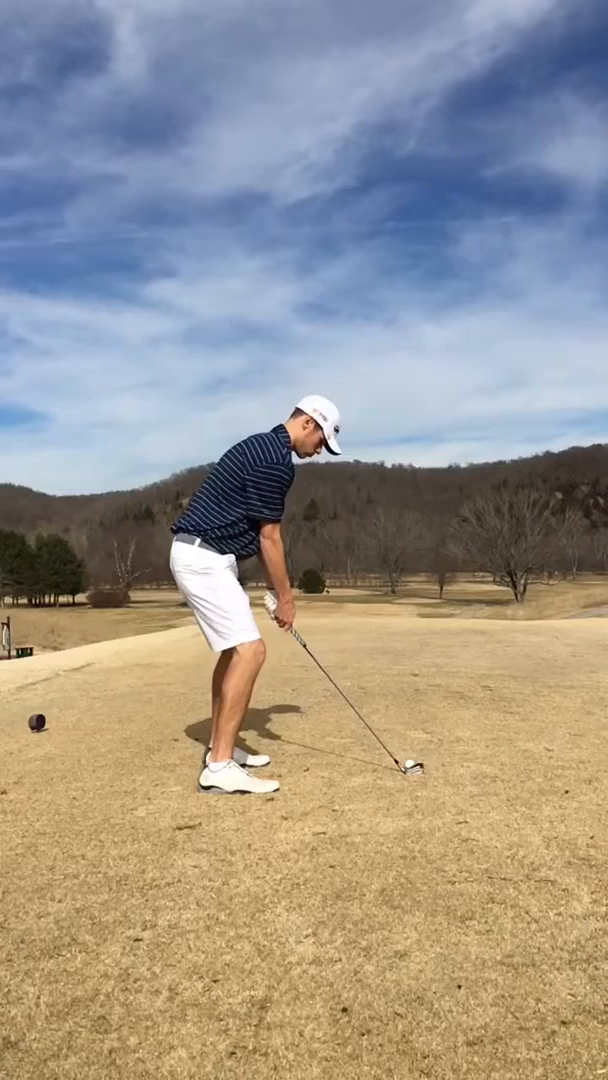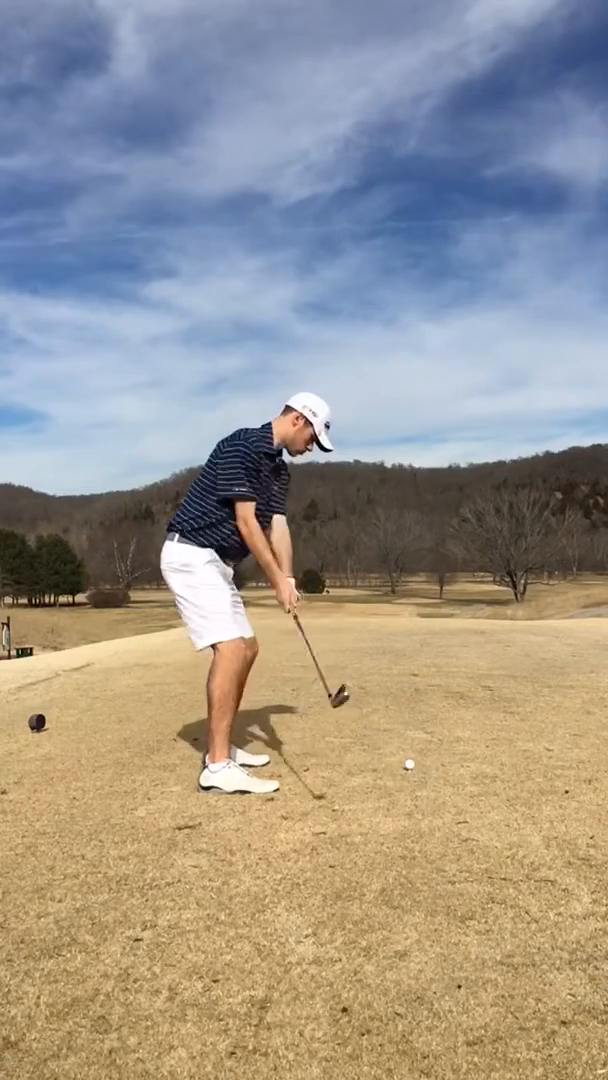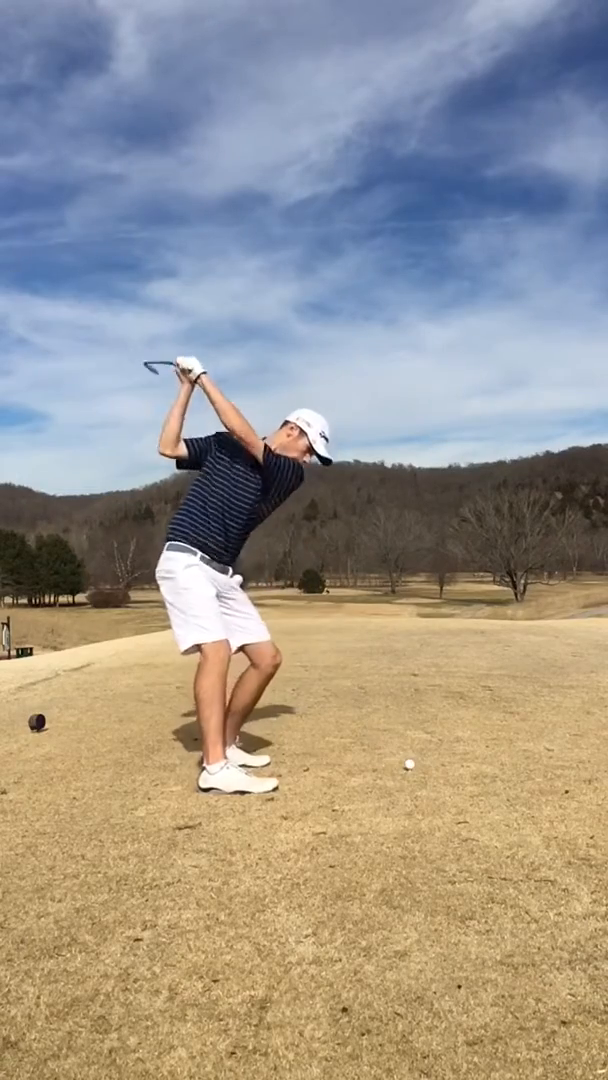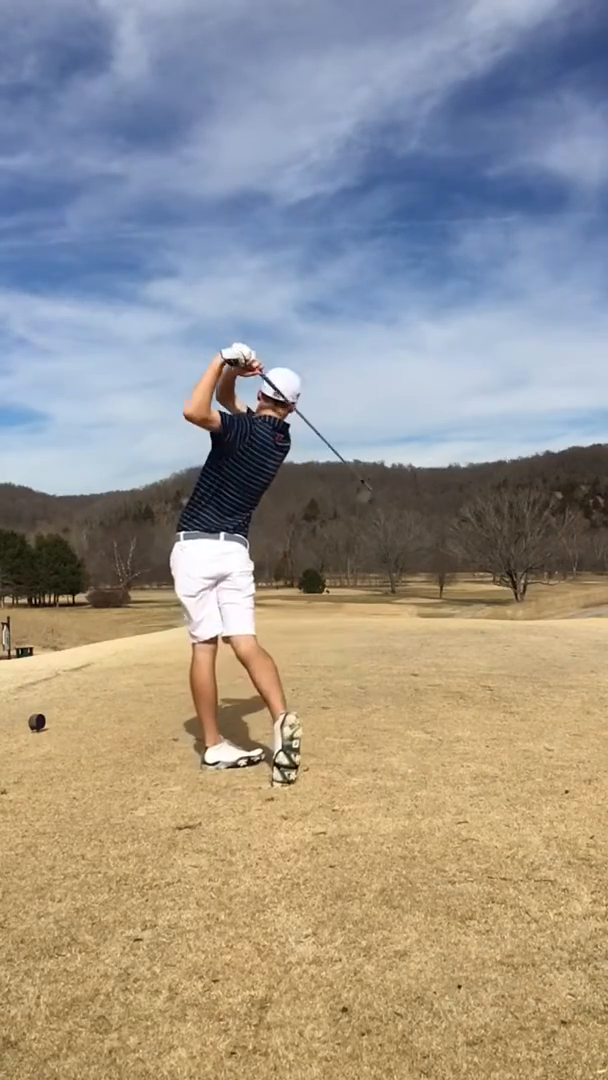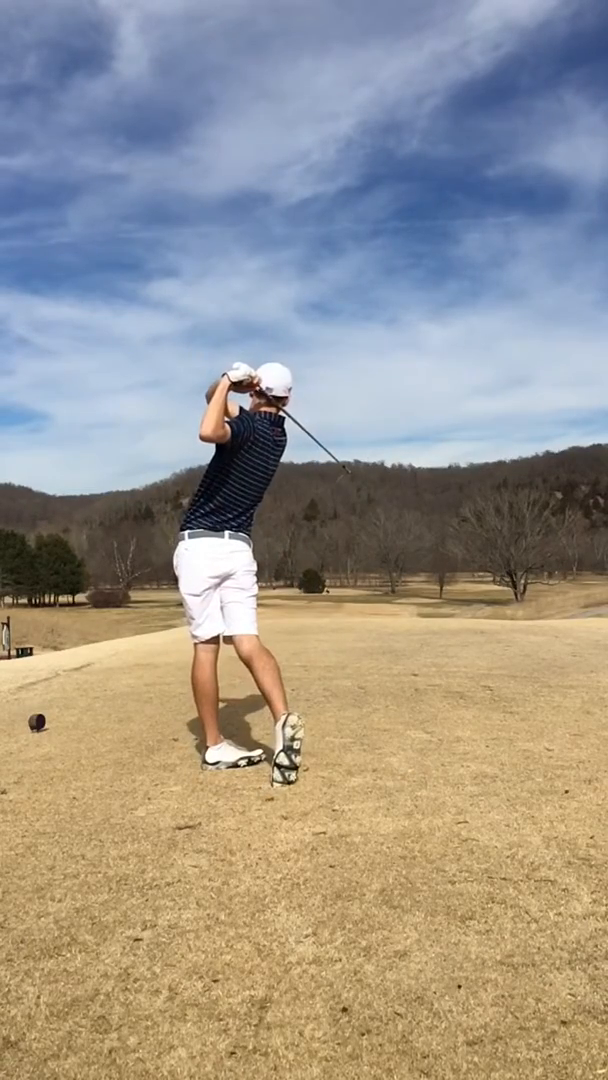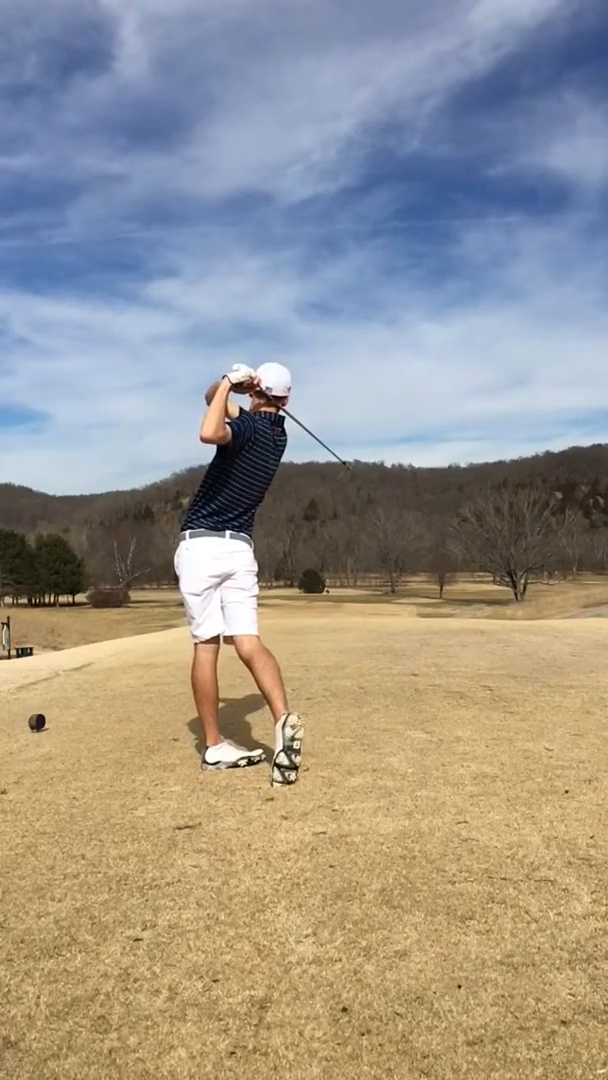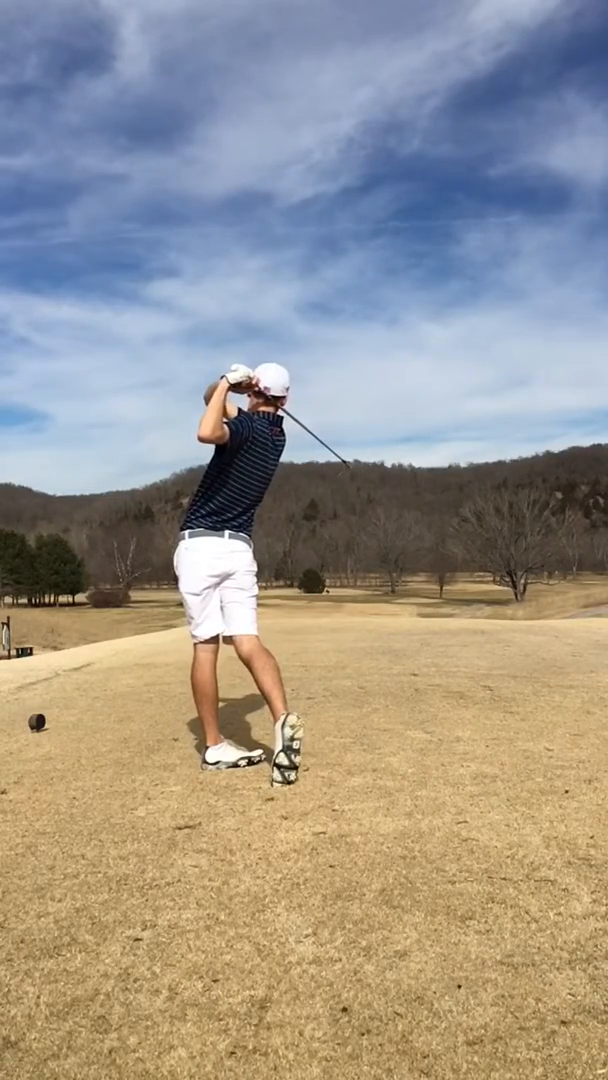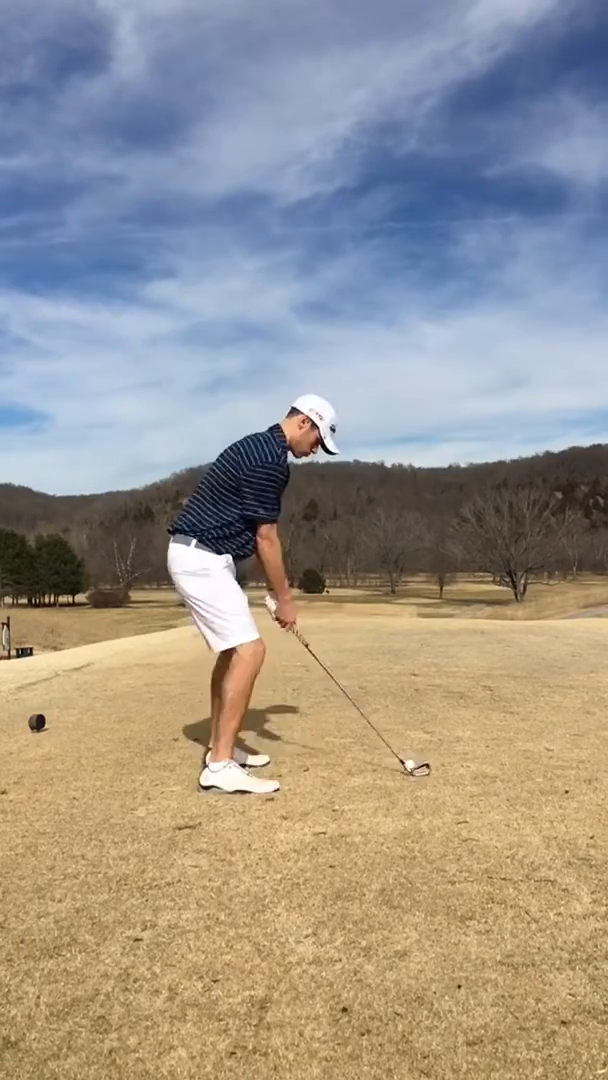
dt=0.7s
person 1, frame 1
left shoulder: (264, 448)
right shoulder: (275, 459)
left elbow: (260, 533)
right elbow: (270, 538)
left wrist: (275, 590)
right wrist: (285, 598)
left hip: (203, 556)
right hip: (203, 558)
left knee: (235, 649)
right knee: (250, 651)
left ankle: (220, 747)
right ankle: (219, 767)
person 1, frame 2
left shoulder: (278, 469)
right shoulder: (244, 444)
left elbow: (279, 528)
right elbow: (245, 521)
left wrist: (287, 578)
right wrist: (278, 580)
left hip: (213, 561)
right hip: (191, 556)
left knee: (246, 649)
right knee: (231, 649)
left ankle: (221, 747)
right ankle: (219, 767)
person 1, frame 3
left shoulder: (289, 475)
right shoulder: (220, 447)
left elbow: (241, 431)
right elbow: (167, 447)
left wrist: (203, 379)
right wrist: (187, 391)
left hip: (221, 574)
right hip: (184, 563)
left knee: (267, 659)
right knee: (215, 649)
left ankle: (222, 735)
right ankle: (216, 767)
person 1, frame 4
left shoulder: (245, 431)
right shoulder: (281, 442)
left elbow: (195, 410)
right elbow: (227, 400)
left wrist: (226, 362)
right wrist: (233, 368)
left hip: (194, 549)
right hip: (234, 551)
left knee: (204, 648)
right knee: (247, 646)
left ankle: (214, 747)
right ankle: (283, 720)
person 1, frame 5
left shoulder: (249, 425)
right shoulder: (278, 434)
left elbow: (209, 432)
right elbow: (215, 399)
left wrist: (229, 380)
right wrist: (227, 385)
left hip: (200, 546)
right hip: (238, 548)
left knee: (206, 645)
right knee: (248, 643)
left ankle: (215, 746)
right ankle: (283, 719)
person 1, frame 6
left shoulder: (249, 425)
right shoulder: (278, 433)
left elbow: (210, 433)
right elbow: (214, 399)
left wrist: (229, 382)
right wrist: (227, 386)
left hip: (201, 546)
right hip: (239, 548)
left knee: (206, 645)
right knee: (249, 643)
left ankle: (214, 746)
right ankle: (283, 719)
person 1, frame 7
left shoulder: (247, 425)
right shoulder: (276, 434)
left elbow: (208, 433)
right elbow: (214, 400)
left wrist: (228, 382)
right wrist: (226, 386)
left hip: (201, 546)
right hip: (239, 548)
left knee: (205, 645)
right knee: (248, 642)
left ankle: (214, 745)
right ankle: (283, 719)
person 1, frame 8
left shoulder: (261, 446)
right shoulder: (271, 460)
right elbow: (266, 538)
right wrist: (284, 597)
left hip: (200, 554)
right hip: (204, 558)
left knee: (234, 650)
right knee: (248, 651)
left ankle: (222, 748)
right ankle: (220, 764)
